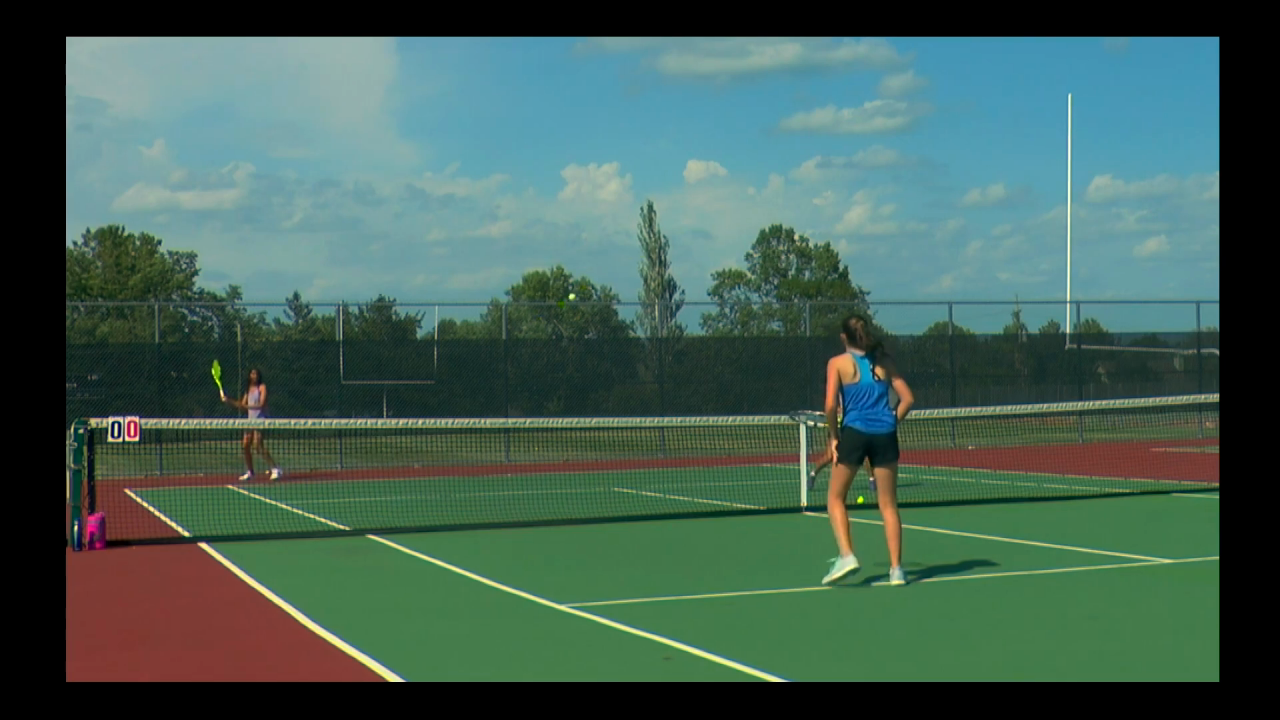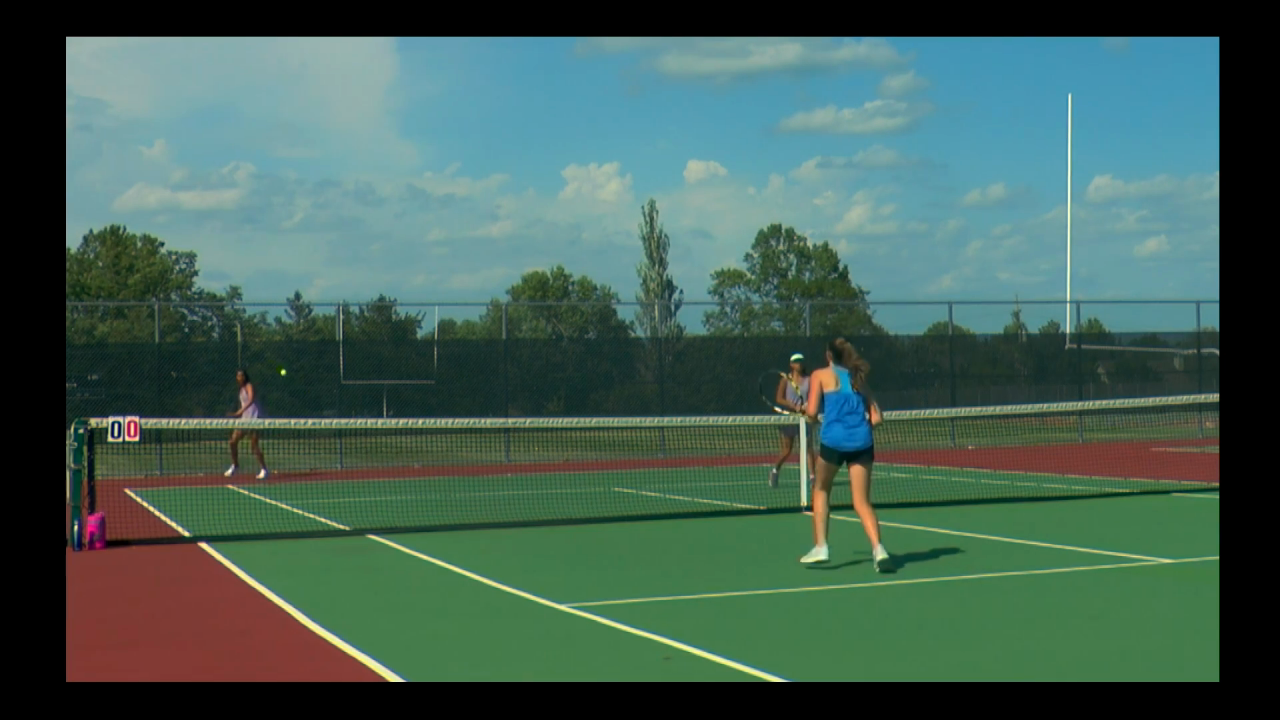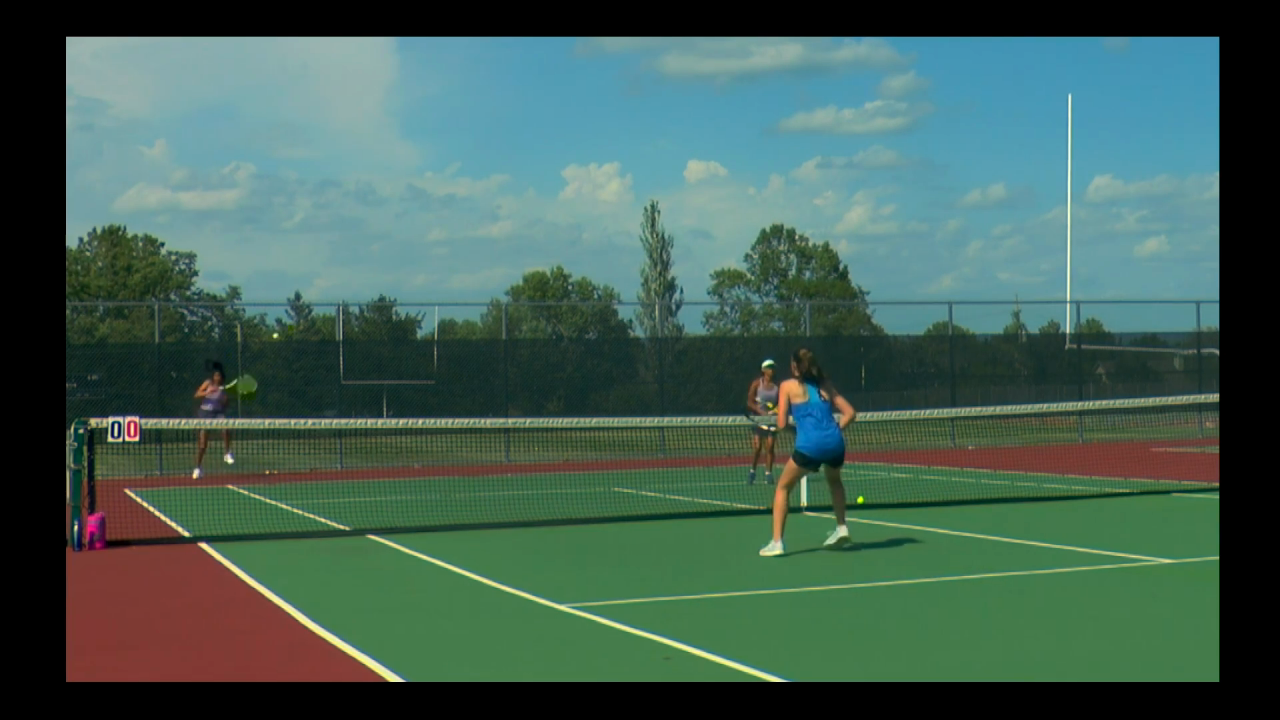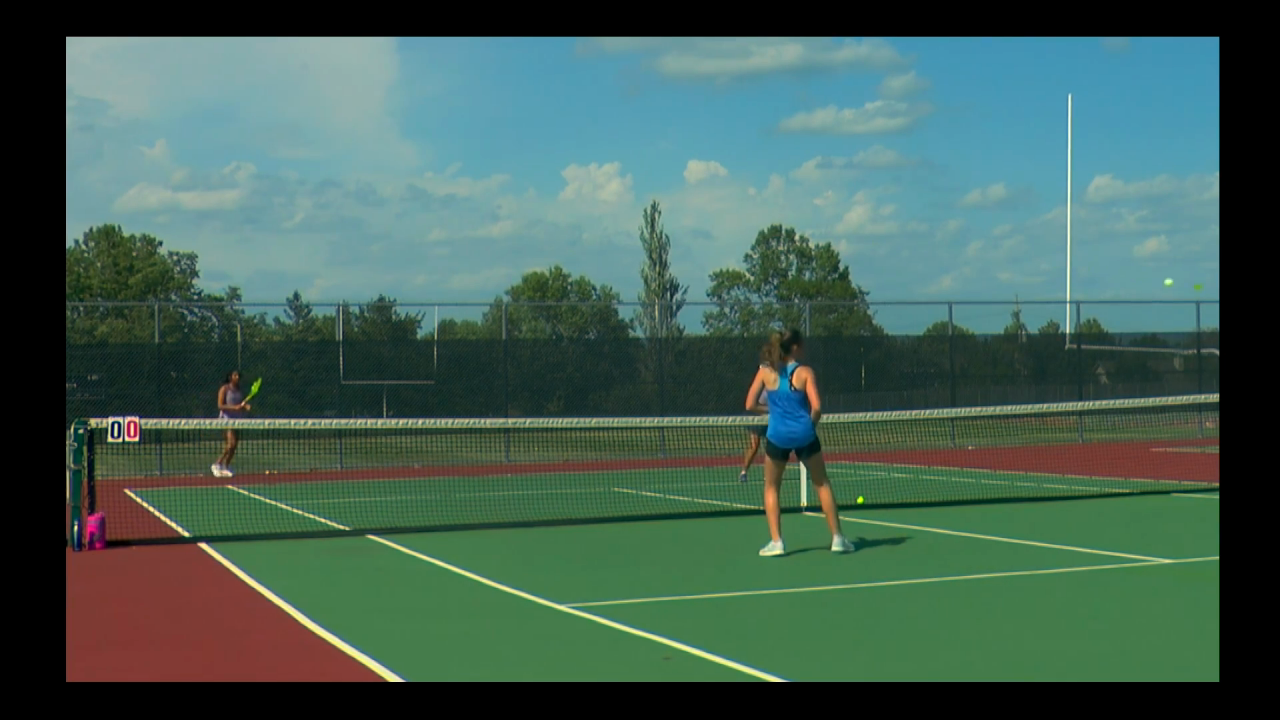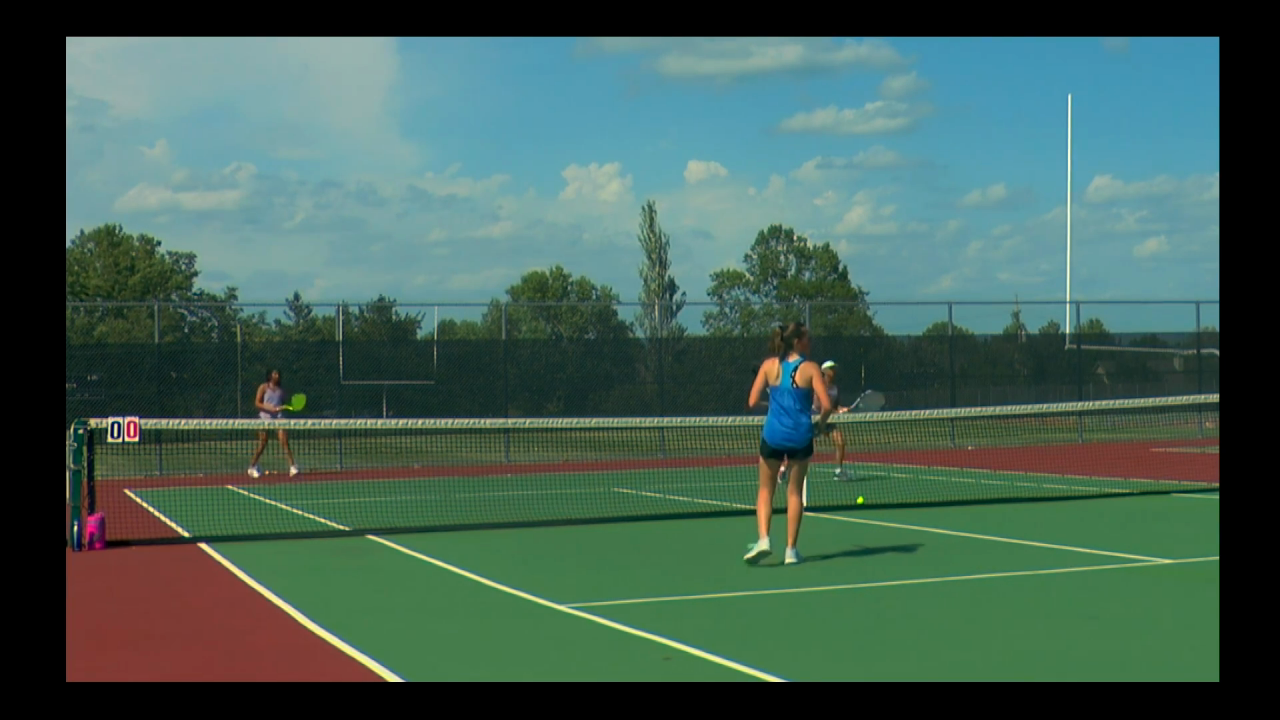
dt=0.7s
person 1, frame 1
left shoulder: (837, 363)
right shoulder: (884, 362)
left elbow: (830, 407)
right elbow: (908, 400)
left wrist: (835, 436)
left hip: (854, 434)
right hip: (884, 434)
left knee: (836, 499)
right knee: (889, 504)
left ankle: (846, 556)
right ankle: (896, 569)
person 1, frame 2
left shoulder: (820, 375)
right shoulder: (860, 380)
left elbow: (812, 411)
right elbow: (876, 418)
left wrist: (803, 409)
left hip: (833, 441)
right hip: (862, 442)
left knee: (821, 490)
right knee: (862, 503)
left ankle: (820, 547)
right ankle: (878, 549)
person 1, frame 3
left shoulder: (788, 386)
right shoulder: (824, 384)
left elbow: (782, 424)
right elbow: (850, 413)
left hip: (809, 446)
right hip: (834, 443)
left knee: (783, 488)
right knee: (834, 480)
left ankle: (776, 542)
right ankle: (841, 527)
person 1, frame 4
left shoulder: (765, 371)
right shoulder: (805, 372)
left elbow: (749, 405)
right elbow: (816, 407)
right wrist: (811, 424)
left hip: (778, 435)
right hip: (804, 434)
left knee: (771, 488)
right knee: (823, 485)
left ankle: (776, 542)
right ankle: (837, 538)
person 1, frame 5
left shoulder: (769, 365)
right shoulder: (811, 368)
left elbow: (753, 402)
right elbow: (826, 405)
right wrist: (821, 424)
left hip: (773, 435)
right hip: (800, 435)
left knee: (765, 490)
right knee: (794, 493)
left ankle: (763, 539)
right ankle: (791, 550)
